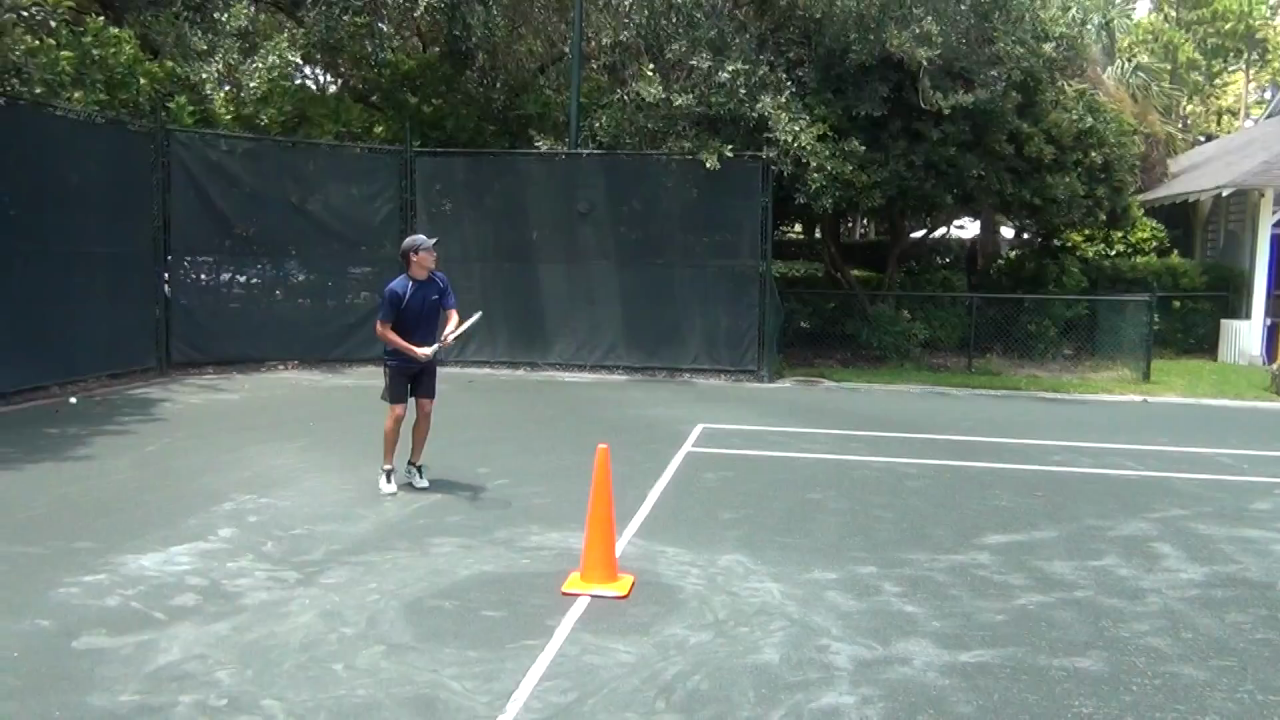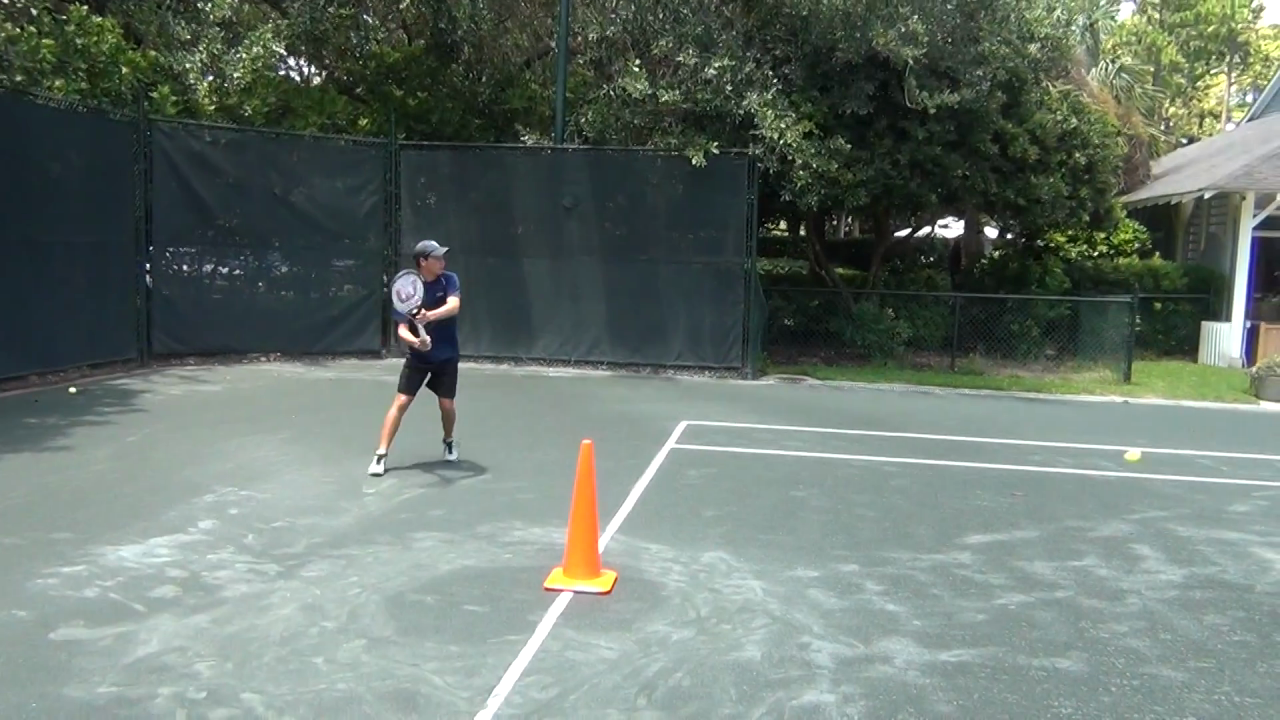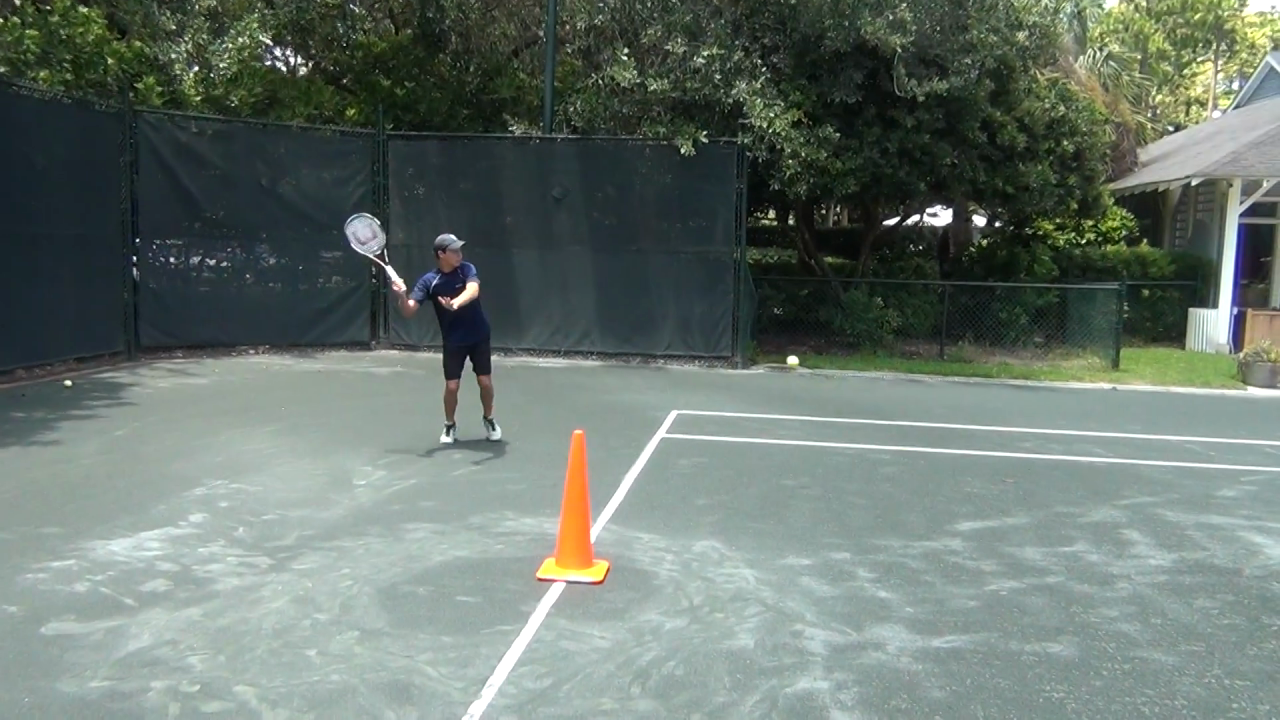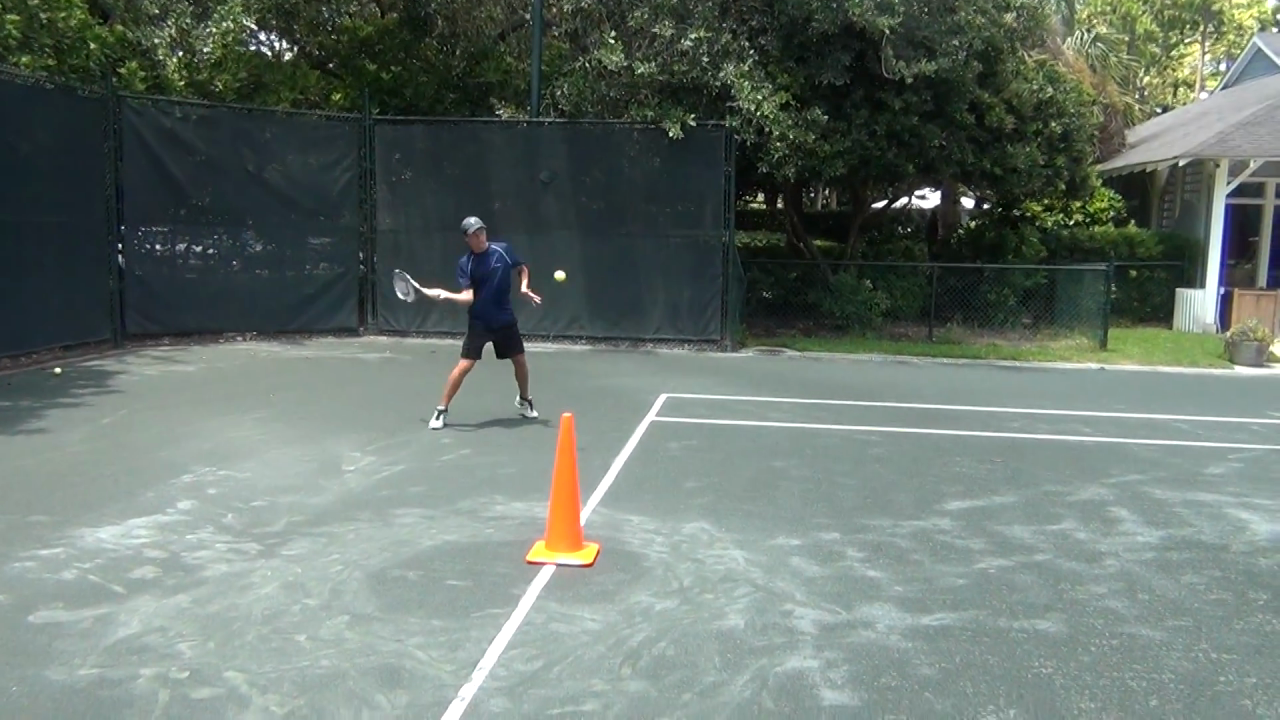
dt=0.3s
person 1, frame 1
left shoulder: (440, 281)
right shoulder: (395, 290)
left elbow: (452, 315)
right elbow: (382, 330)
left wrist: (449, 333)
right wrist: (414, 350)
left hip: (426, 359)
right hip: (399, 359)
left knee: (425, 411)
right knee: (397, 414)
left ankle: (414, 465)
right ankle: (388, 470)
person 1, frame 2
left shoulder: (449, 280)
left elbow: (454, 306)
right elbow: (402, 330)
left wrist: (431, 316)
right wrist: (415, 341)
left hip: (447, 356)
right hip: (418, 355)
left knee: (447, 406)
right knee: (400, 403)
left ankle: (448, 442)
right ankle: (381, 455)
person 1, frame 3
left shoulder: (466, 269)
right shoulder: (428, 281)
left elbow: (473, 290)
right elbow: (408, 310)
left wrist: (455, 303)
right wrist: (402, 296)
left hip: (478, 336)
right hip: (452, 340)
left knee: (485, 381)
right knee: (451, 386)
left ankle: (489, 419)
right ankle: (450, 424)
person 1, frame 4
left shoulder: (502, 250)
right shoulder: (465, 264)
left elbow: (523, 269)
right elbow: (467, 298)
left wrist: (524, 287)
right wrist: (443, 294)
left hip: (505, 319)
right hip: (479, 322)
left knee: (520, 361)
right knee: (464, 367)
left ankle: (524, 400)
right ankle: (441, 410)
